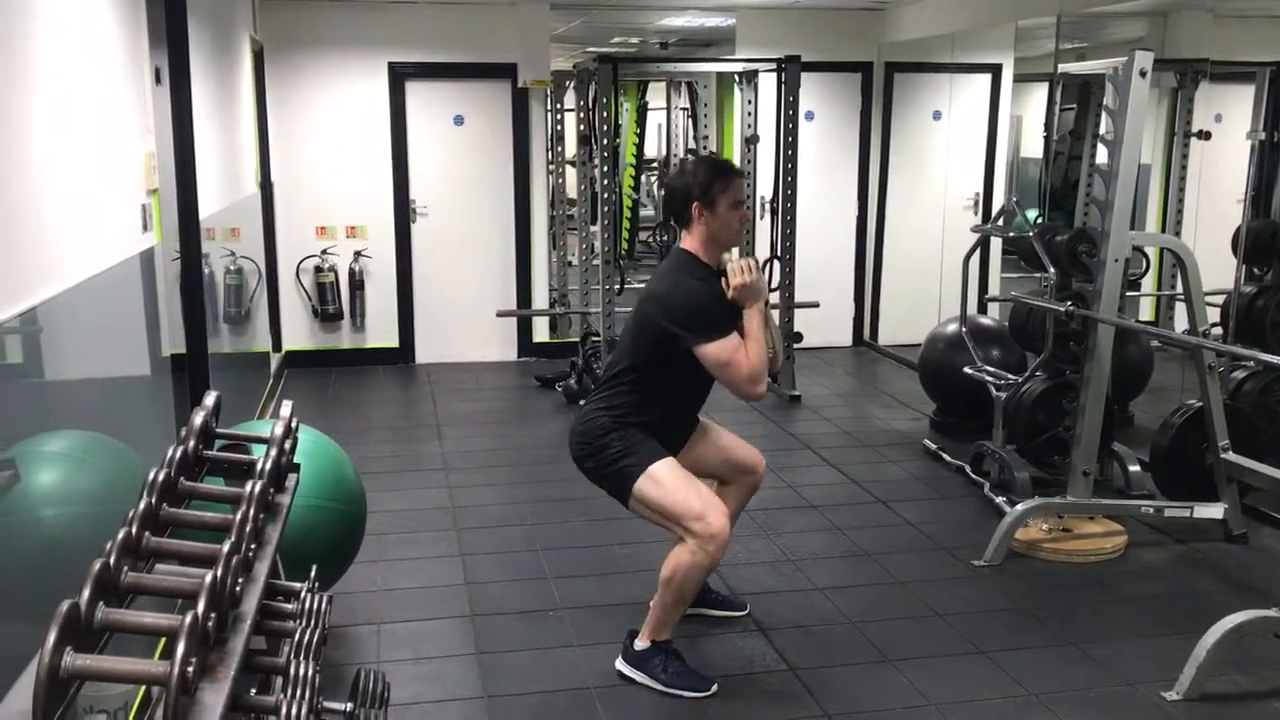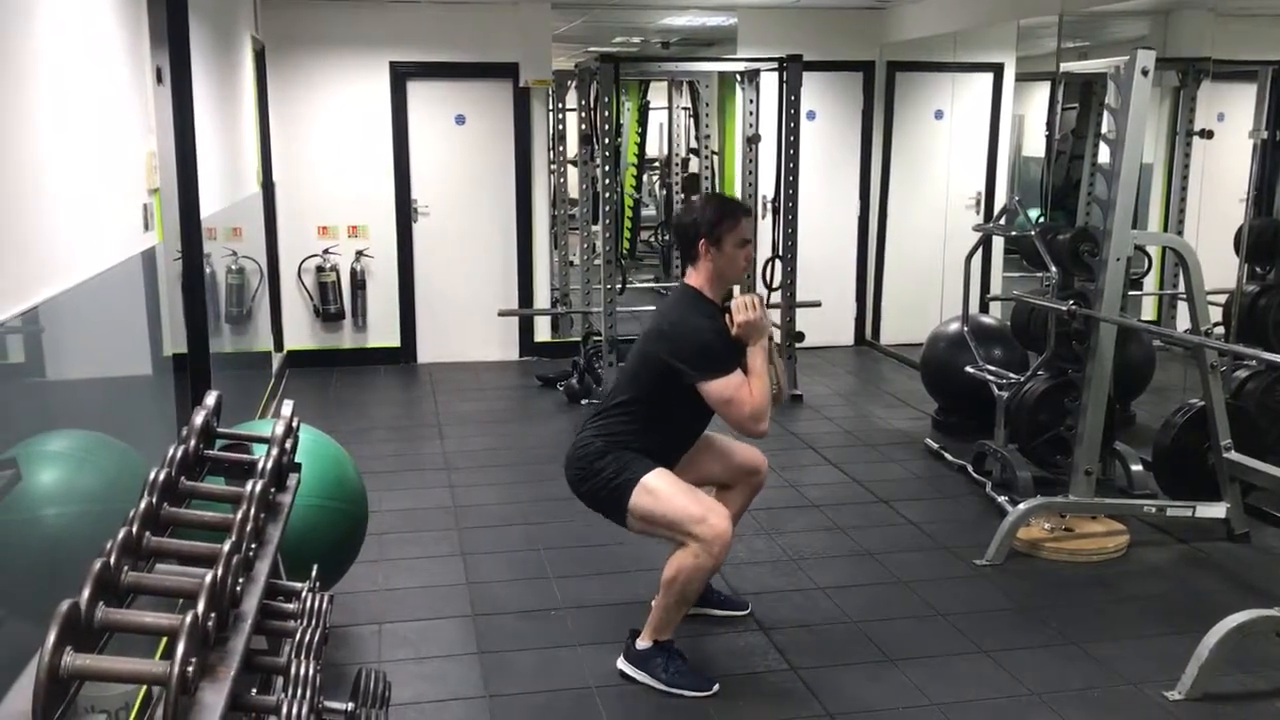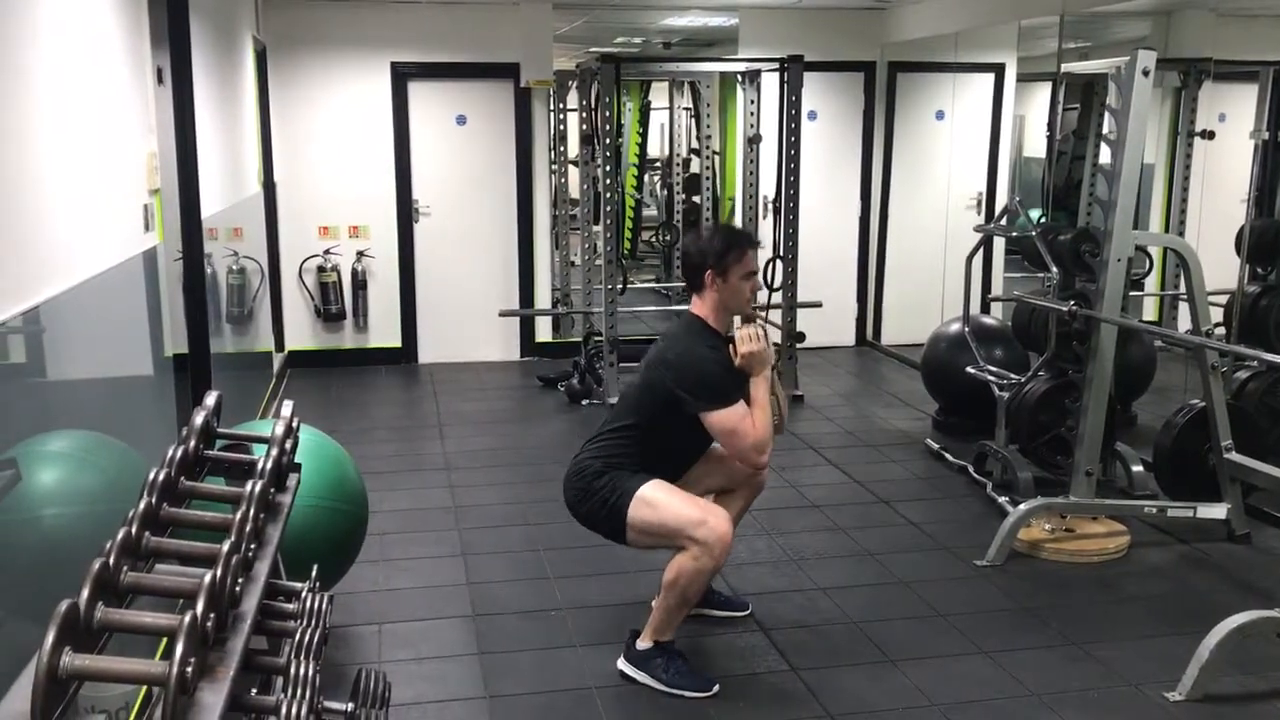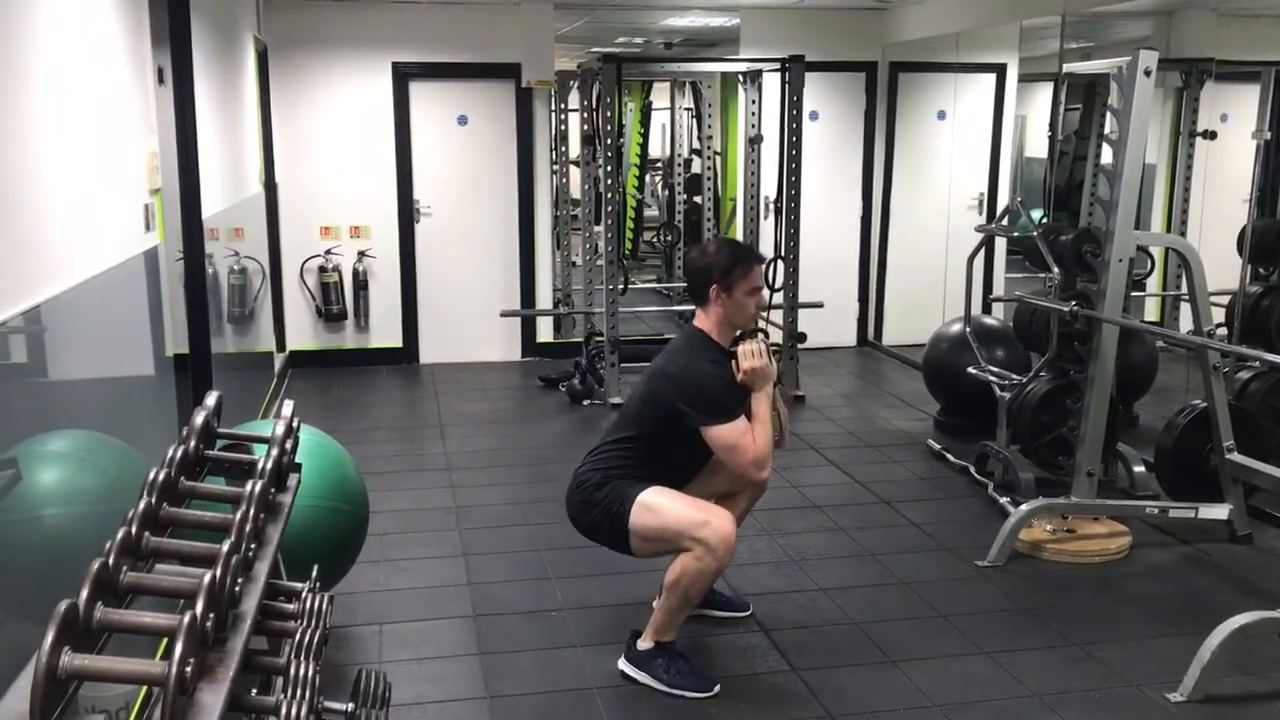
dt=0.4s
person 1, frame 1
left shoulder: (705, 277)
right shoulder: (687, 291)
left elbow: (766, 363)
right elbow: (752, 384)
left wrist: (751, 304)
right wrist: (752, 306)
left hip: (654, 422)
right hip: (611, 435)
left knee: (749, 468)
right knee: (710, 526)
left ankle: (687, 585)
right ankle: (645, 649)
person 1, frame 2
left shoulder: (705, 310)
right shoulder: (691, 327)
left elbow: (757, 407)
right elbow: (755, 421)
left wrist: (751, 340)
right wrist: (756, 343)
left hip: (648, 447)
right hip: (603, 461)
left knee: (751, 468)
right knee: (712, 529)
left ankle: (687, 587)
right ankle: (647, 649)
person 1, frame 3
left shoulder: (708, 337)
right shoulder: (695, 356)
left elbow: (764, 433)
right elbow: (757, 451)
left wrist: (755, 367)
right wrist: (759, 373)
left hip: (641, 467)
right hip: (600, 483)
left knee: (748, 476)
right knee: (712, 531)
left ankle: (689, 587)
right ankle: (647, 649)
person 1, frame 4
left shoulder: (708, 351)
right shoulder: (697, 371)
left elbow: (755, 462)
right elbow: (757, 465)
left wrist: (758, 385)
right wrist: (761, 389)
left hip: (643, 478)
right hip: (602, 494)
left knee: (748, 478)
right knee: (716, 532)
left ankle: (689, 588)
right ankle: (648, 650)
